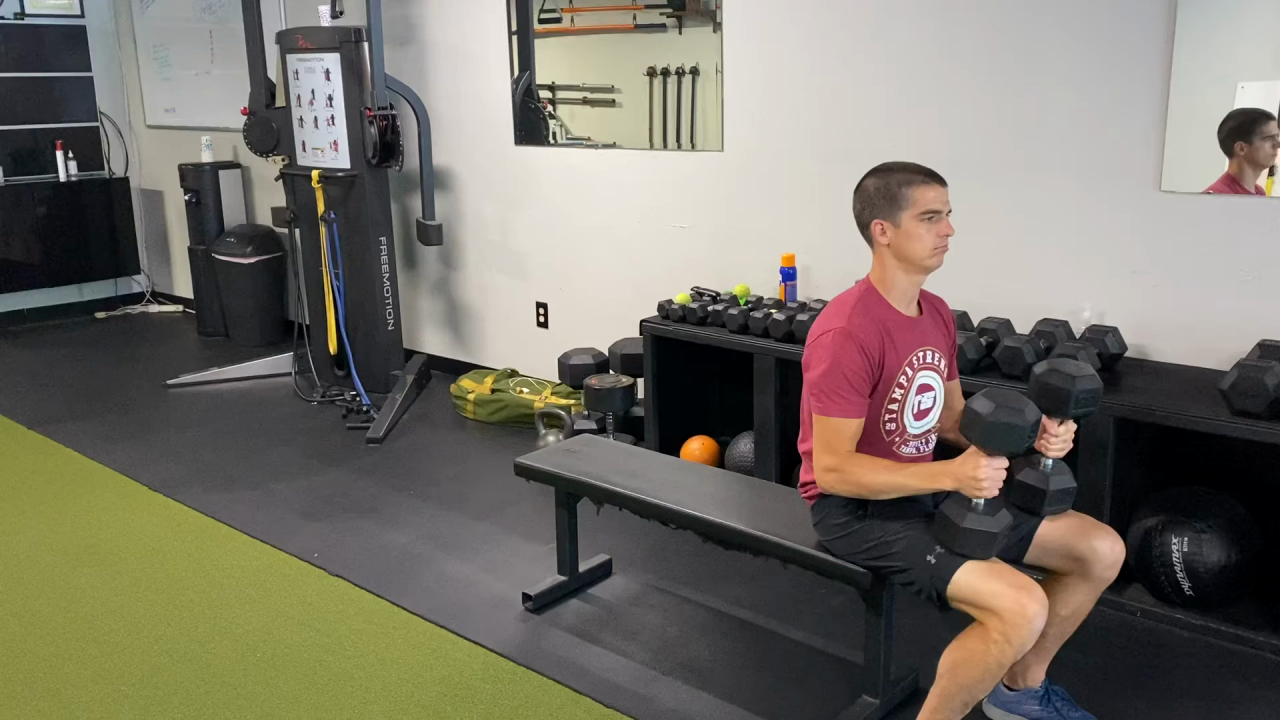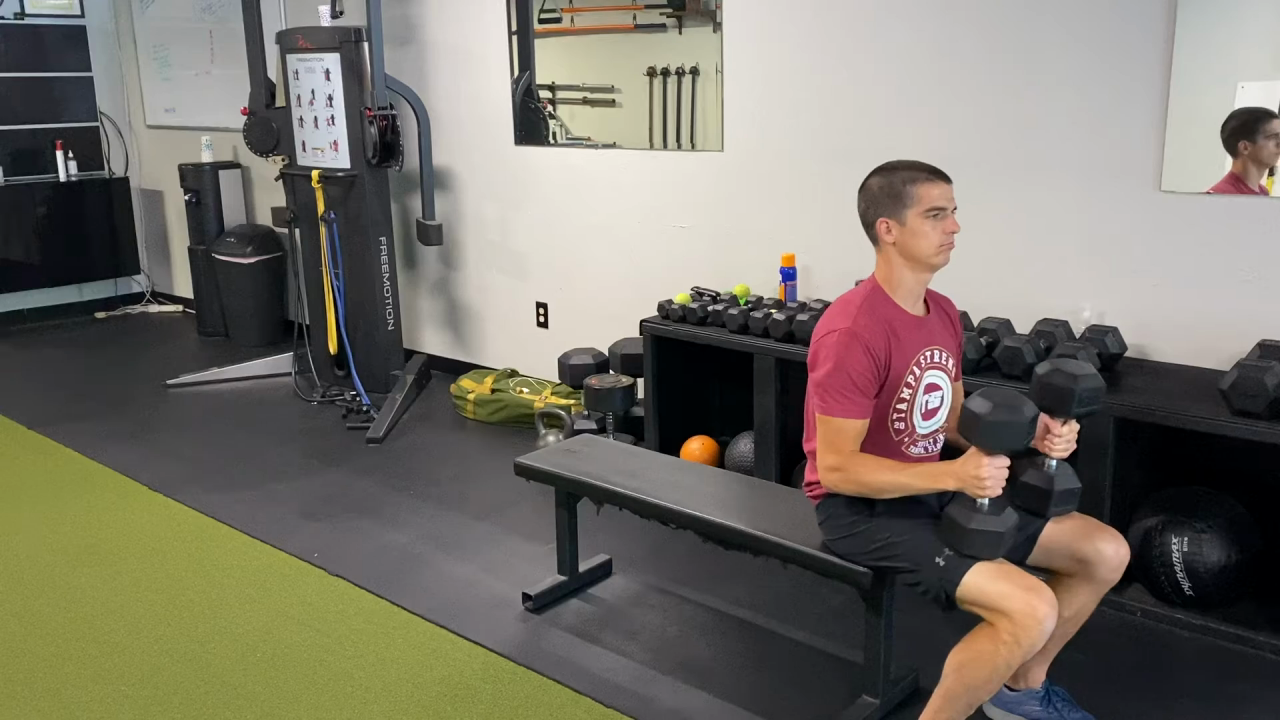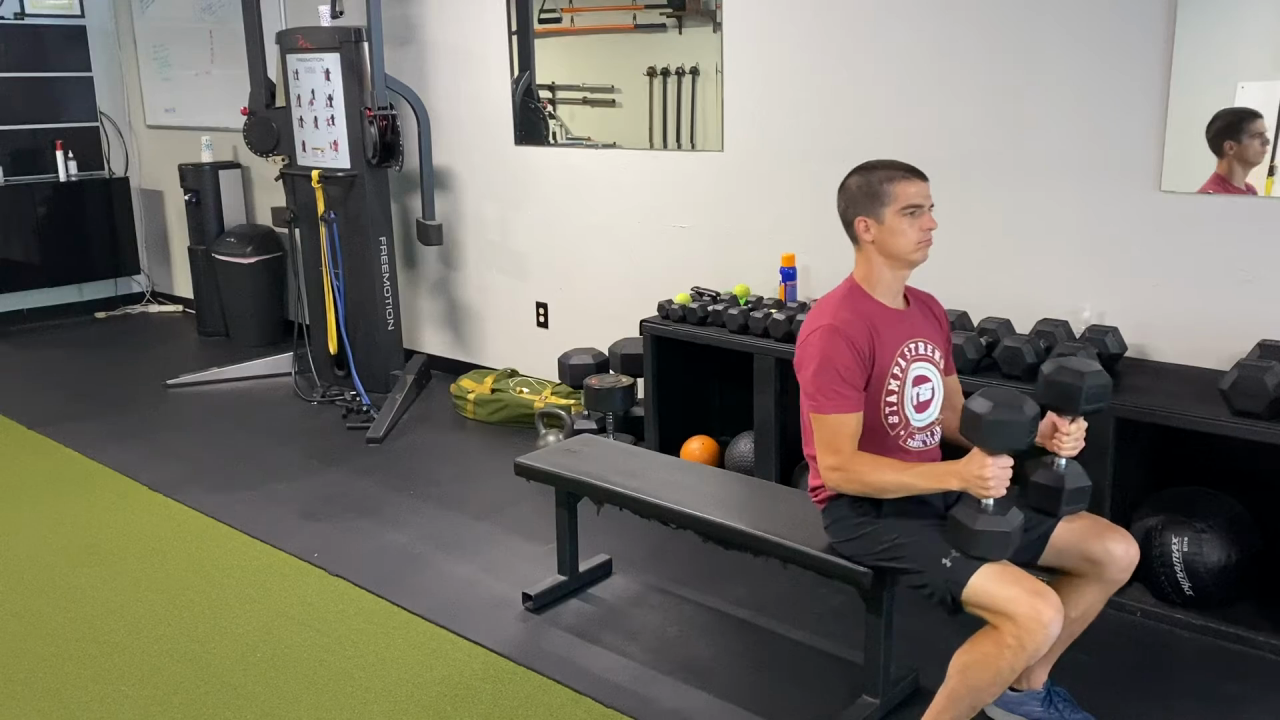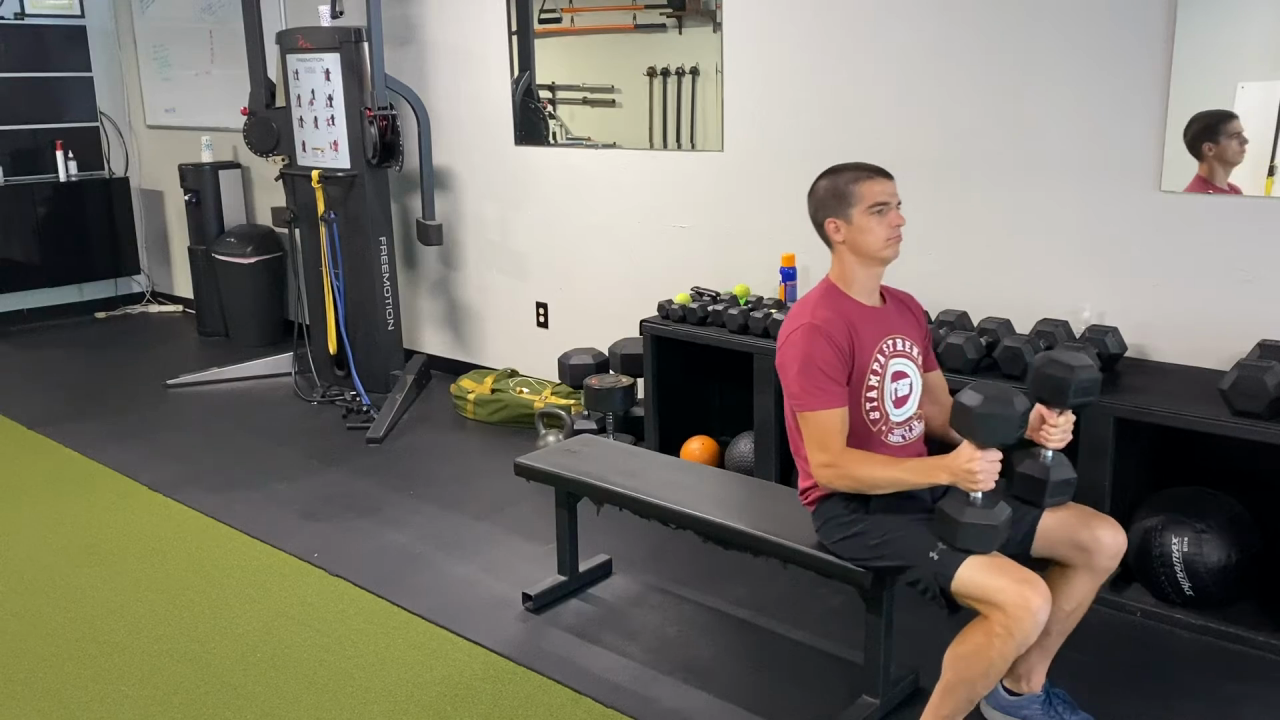
dt=0.2s
person 1, frame 1
left shoulder: (935, 314)
right shoulder: (847, 332)
left elbow: (952, 419)
right elbow: (832, 469)
right wrist: (949, 475)
left hip: (925, 487)
right hip: (857, 507)
left knee: (1101, 550)
right knee: (1019, 609)
person 1, frame 2
left shoulder: (941, 313)
right shoulder: (852, 331)
left elbow: (955, 420)
right elbow: (837, 467)
left wrist: (1029, 434)
right wrist: (952, 475)
left hip: (932, 489)
right hip: (862, 506)
left knee: (1106, 553)
right knee: (1030, 611)
person 1, frame 3
left shoulder: (927, 310)
right shoulder: (835, 329)
left elbow: (956, 417)
right elbow: (838, 467)
left wrist: (1036, 432)
right wrist: (955, 475)
left hip: (932, 488)
right hip: (867, 508)
left knee: (1114, 554)
right knee: (1036, 615)
person 1, frame 4
left shoulder: (905, 309)
right shoulder: (815, 328)
left elbow: (942, 414)
right elbow: (829, 465)
left wrist: (1023, 426)
right wrist: (945, 469)
left hip: (921, 483)
right hip: (856, 505)
left knee: (1102, 541)
right knee: (1023, 602)
